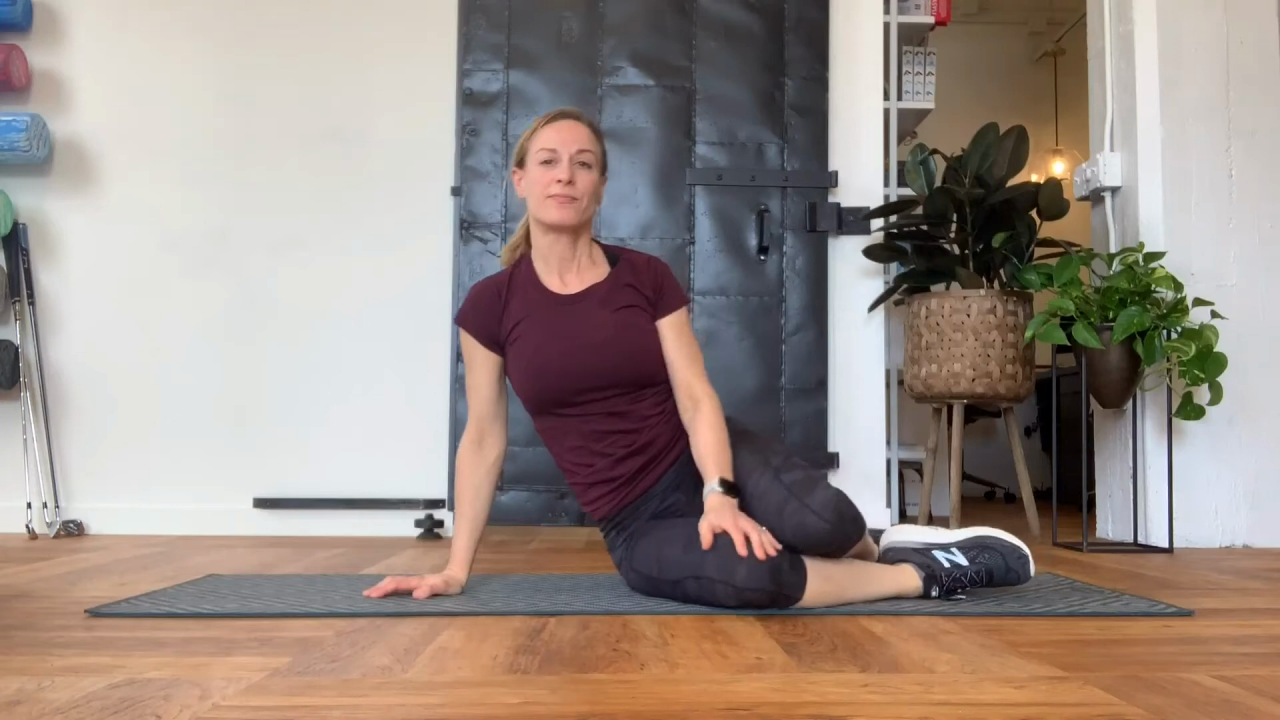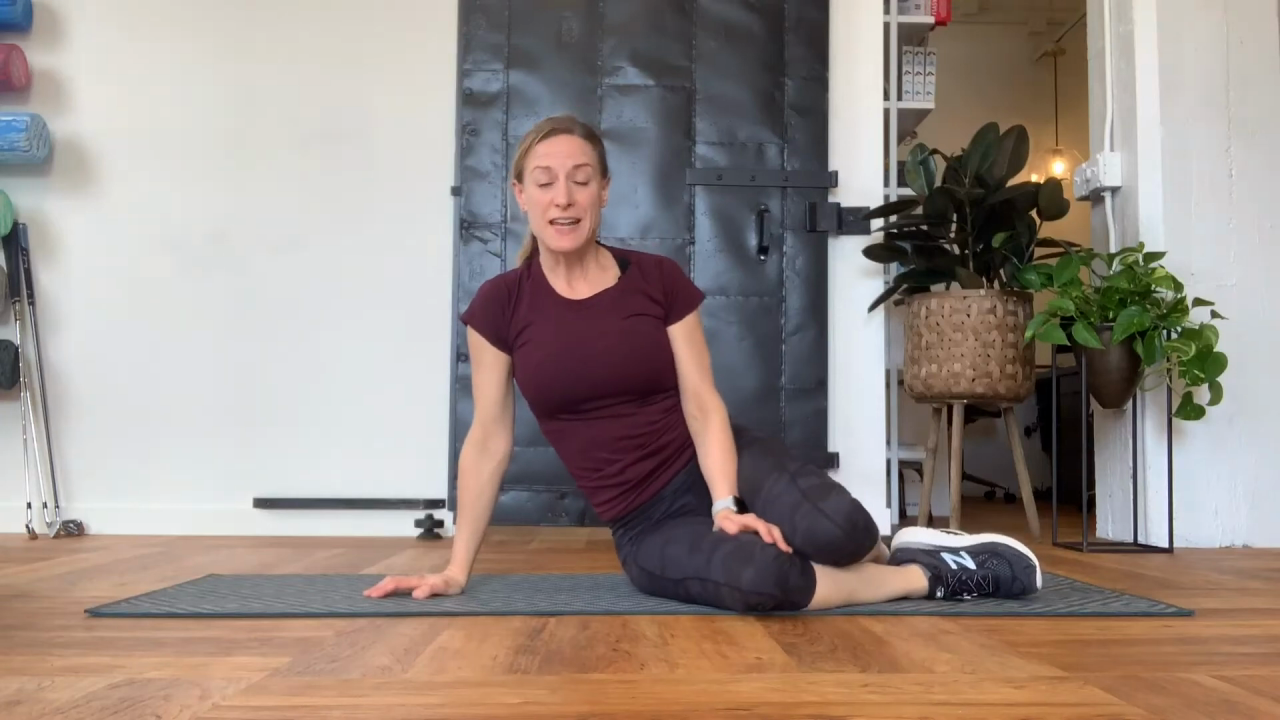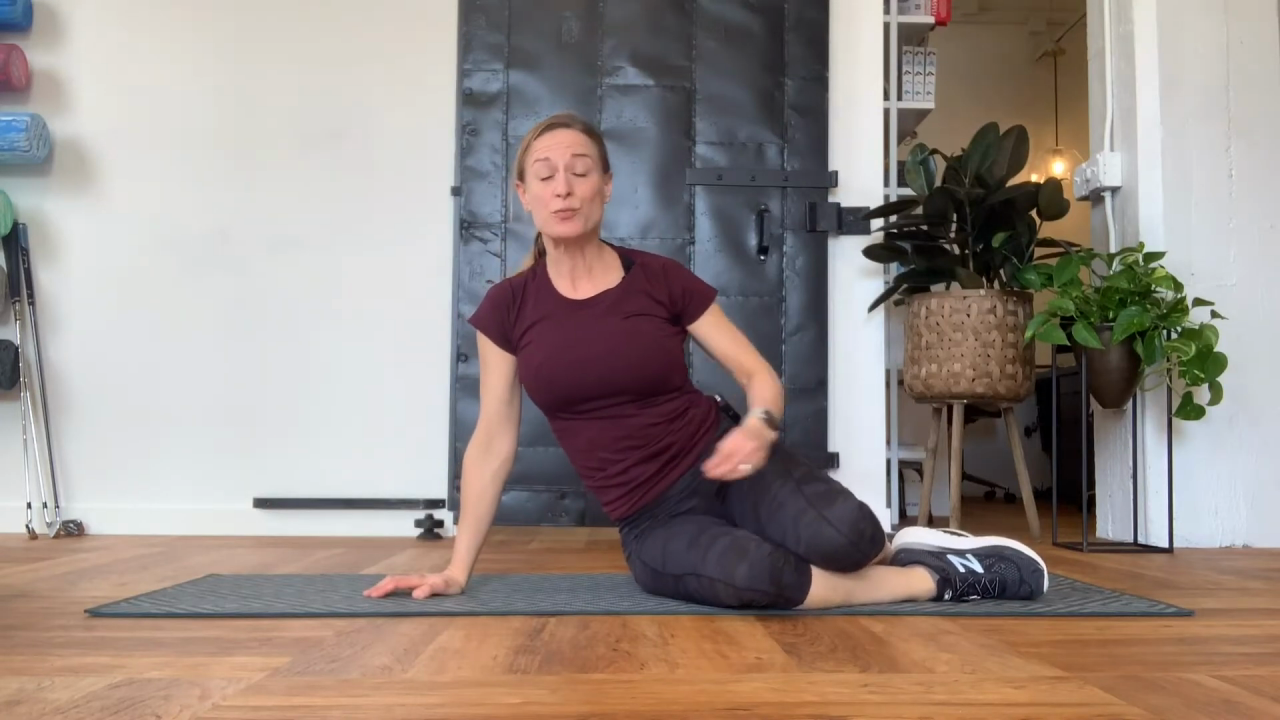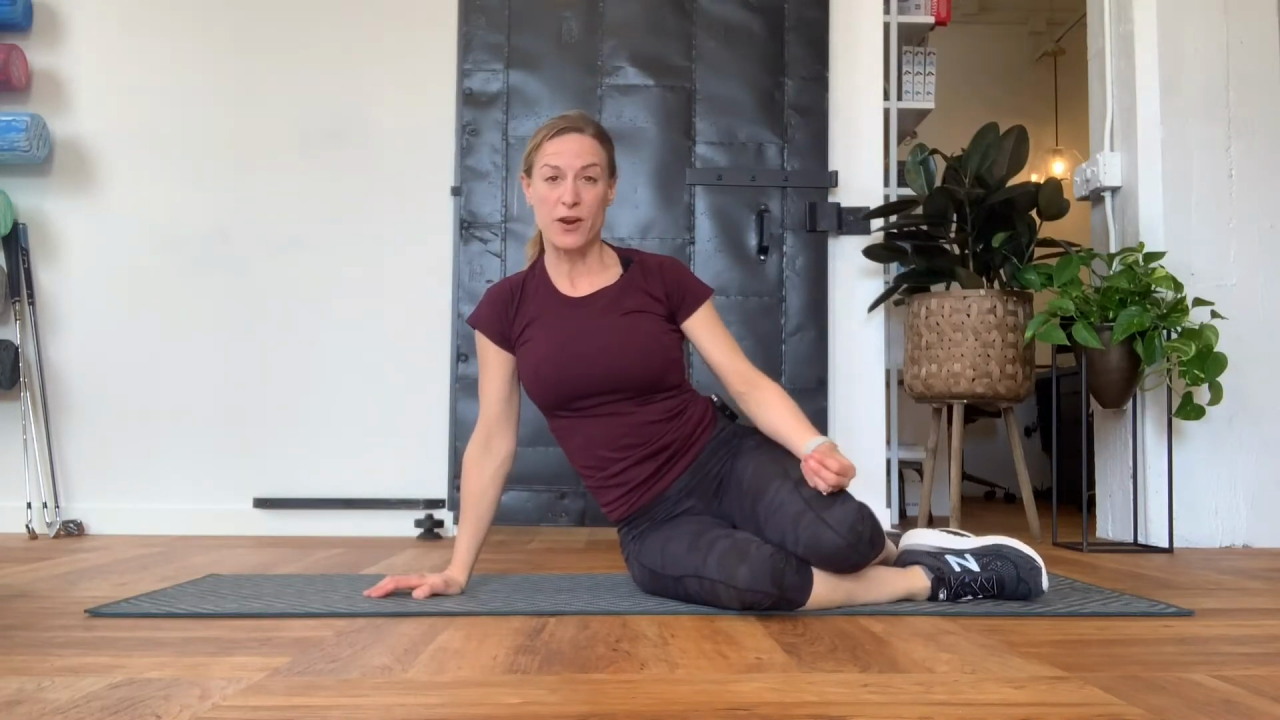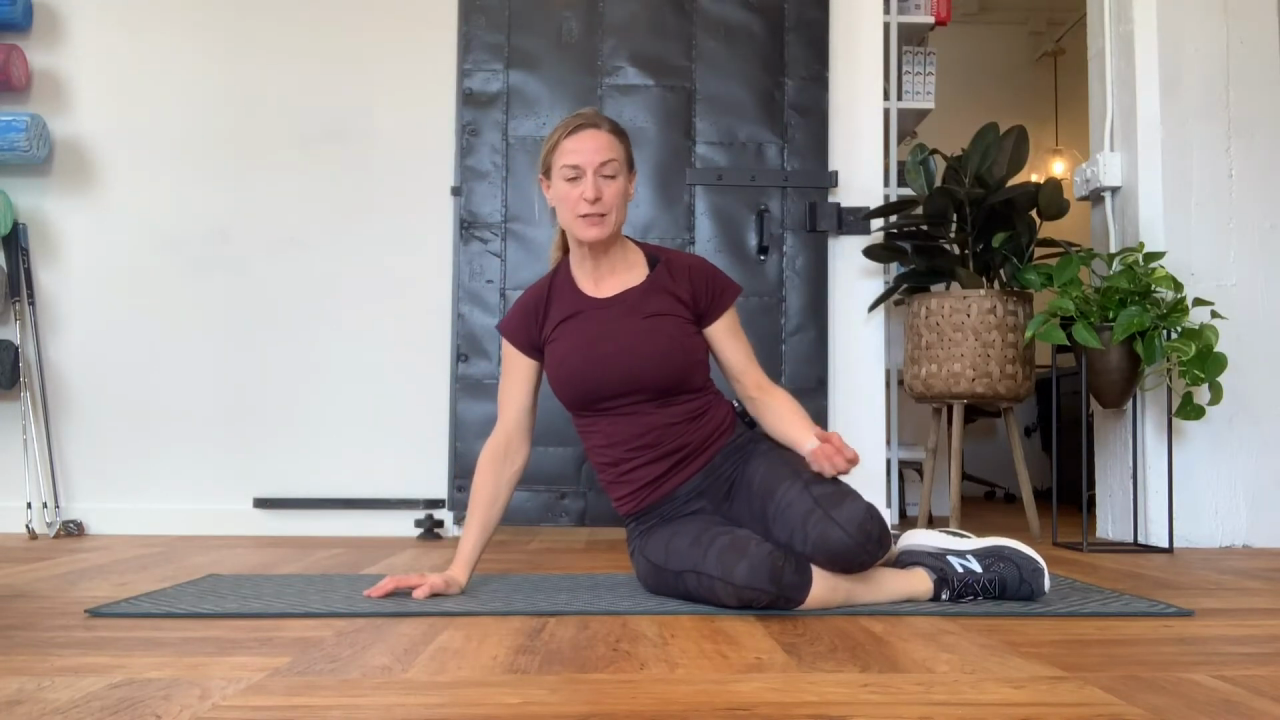
dt=1s
person 1, frame 1
left shoulder: (646, 275)
right shoulder: (491, 304)
left elbow: (695, 393)
right elbow: (484, 441)
left wrist: (719, 494)
right wrist: (455, 569)
left hip: (704, 463)
right hip: (637, 524)
left knee: (821, 522)
right knee: (754, 574)
left ankle: (883, 549)
right ankle: (920, 576)
person 1, frame 2
left shoulder: (659, 279)
right shoulder: (501, 304)
left elbow: (703, 404)
right elbow: (489, 441)
left wrist: (727, 507)
right wrist: (456, 569)
left hip: (716, 465)
right hip: (647, 525)
left knee: (835, 531)
right knee: (760, 578)
left ankle: (890, 549)
right ankle: (929, 576)
person 1, frame 3
left shoulder: (663, 278)
right shoulder: (508, 307)
left elbow: (756, 370)
right elbow: (493, 439)
left wrist: (759, 425)
right wrist: (457, 568)
left hip: (724, 465)
right hip: (655, 522)
left knee: (841, 536)
right knee: (750, 575)
left ankle: (896, 547)
right ankle: (933, 579)
person 1, frame 4
left shoulder: (662, 278)
right shoulder: (505, 307)
left elbow: (747, 382)
right elbow: (493, 440)
left wrist: (814, 447)
right wrist: (456, 568)
left hip: (723, 460)
right hip: (653, 523)
left knee: (839, 536)
right knee: (756, 579)
left ankle: (896, 548)
right ankle: (928, 579)
person 1, frame 5
left shoulder: (690, 277)
right shoulder: (535, 312)
left elbow: (757, 388)
right elbow: (509, 442)
left wrist: (814, 443)
right wrist: (459, 568)
left hip: (738, 465)
right hip: (662, 522)
left knee: (848, 537)
right knee: (756, 576)
left ankle: (897, 545)
right ankle: (933, 580)
